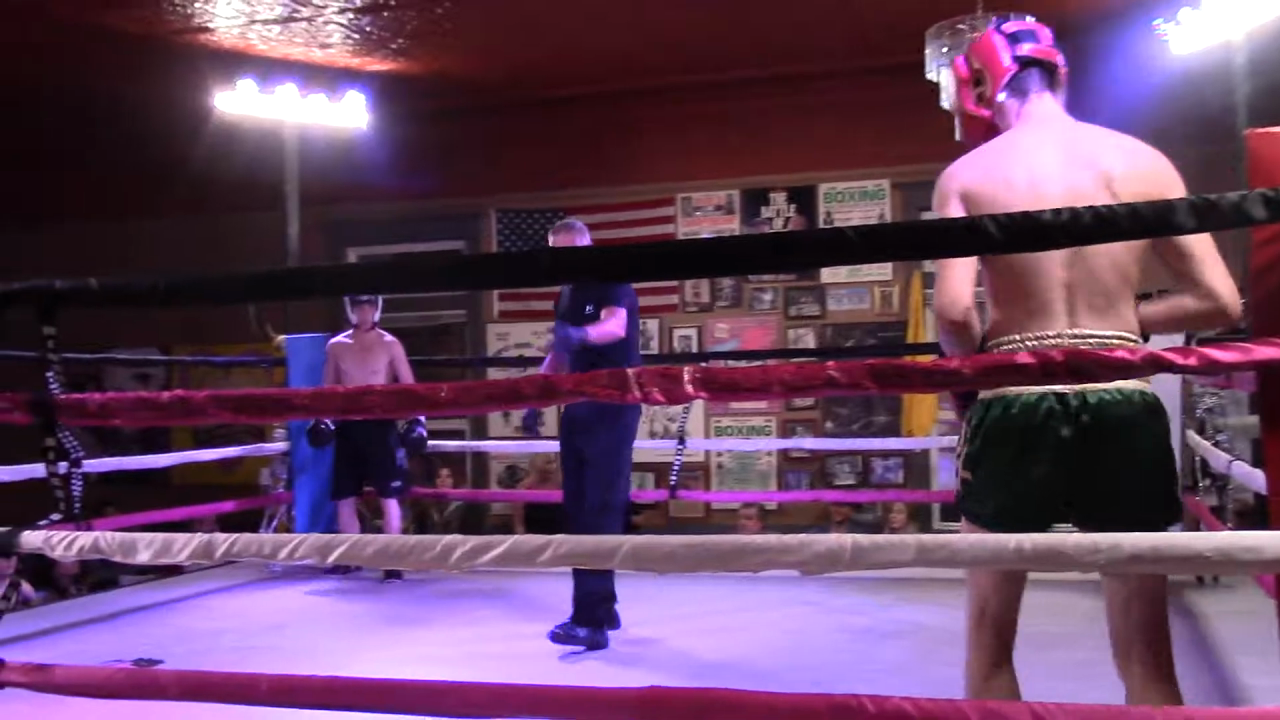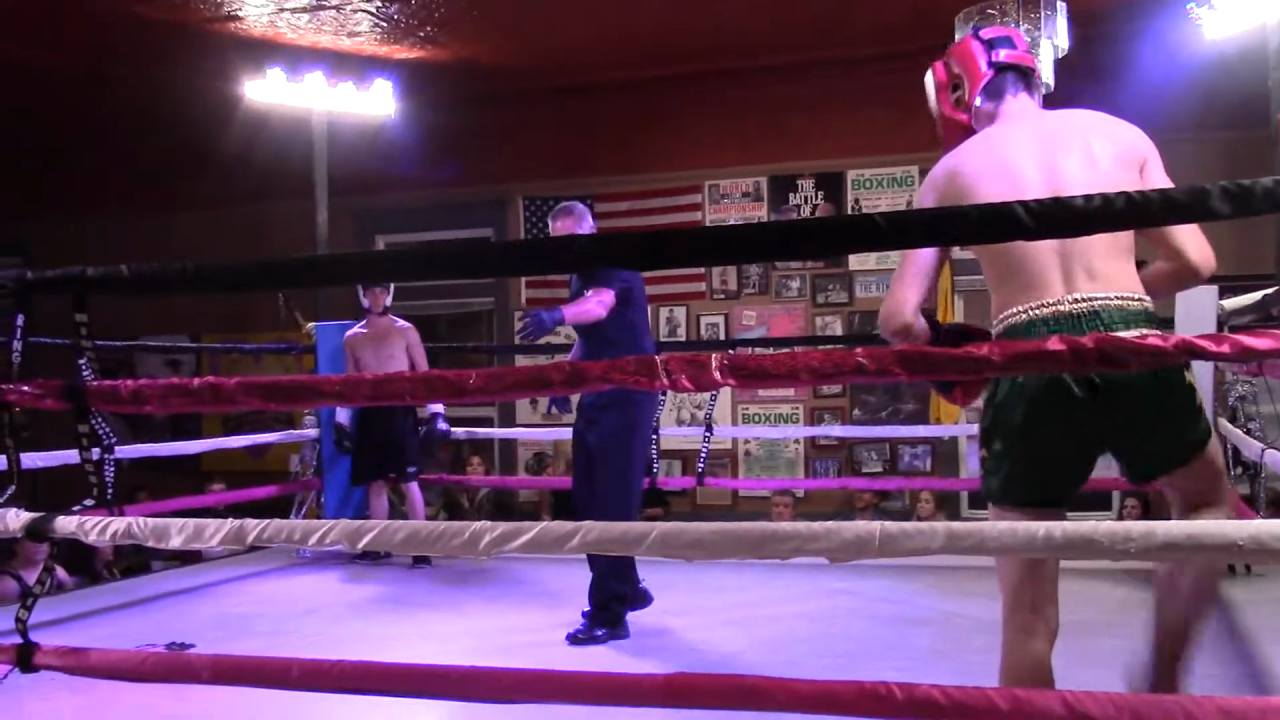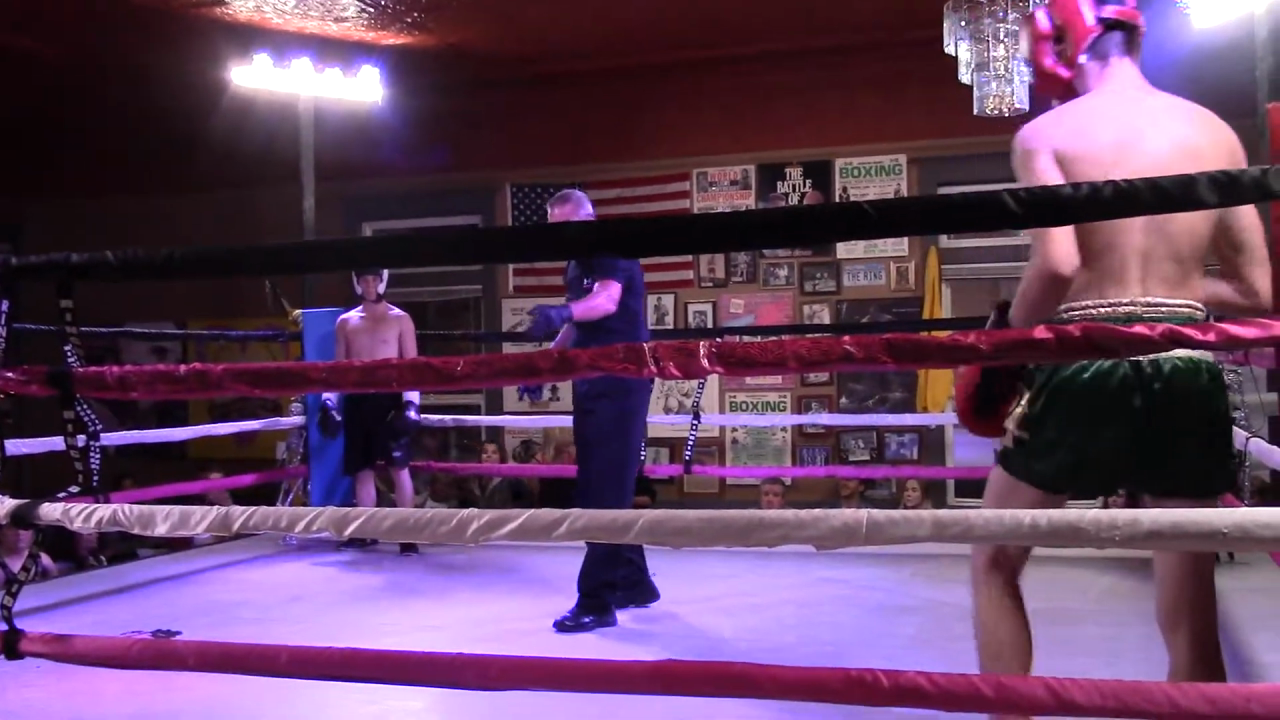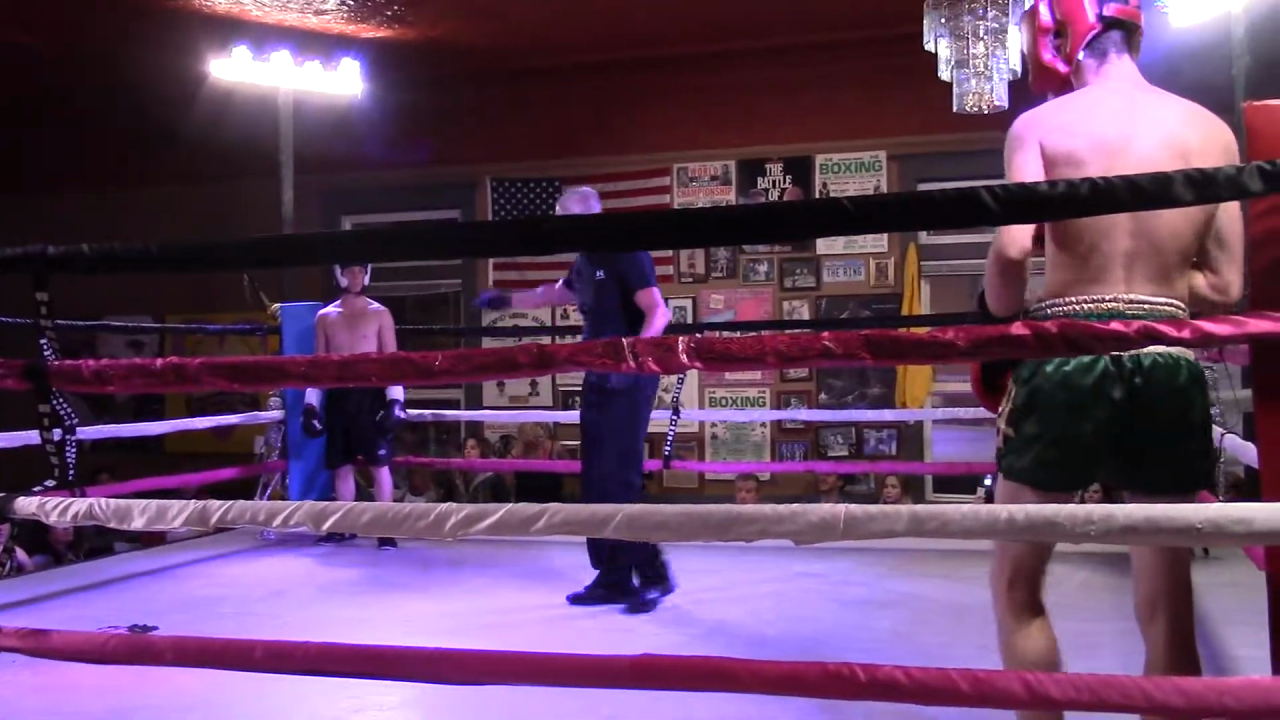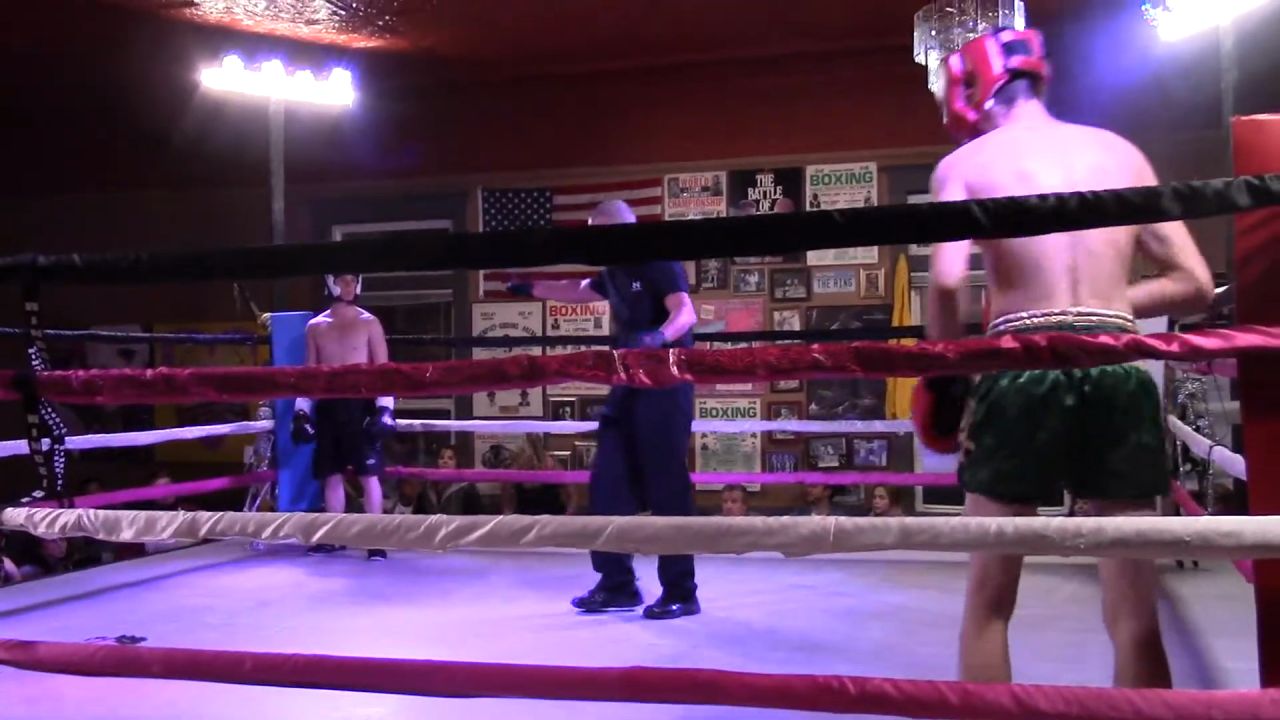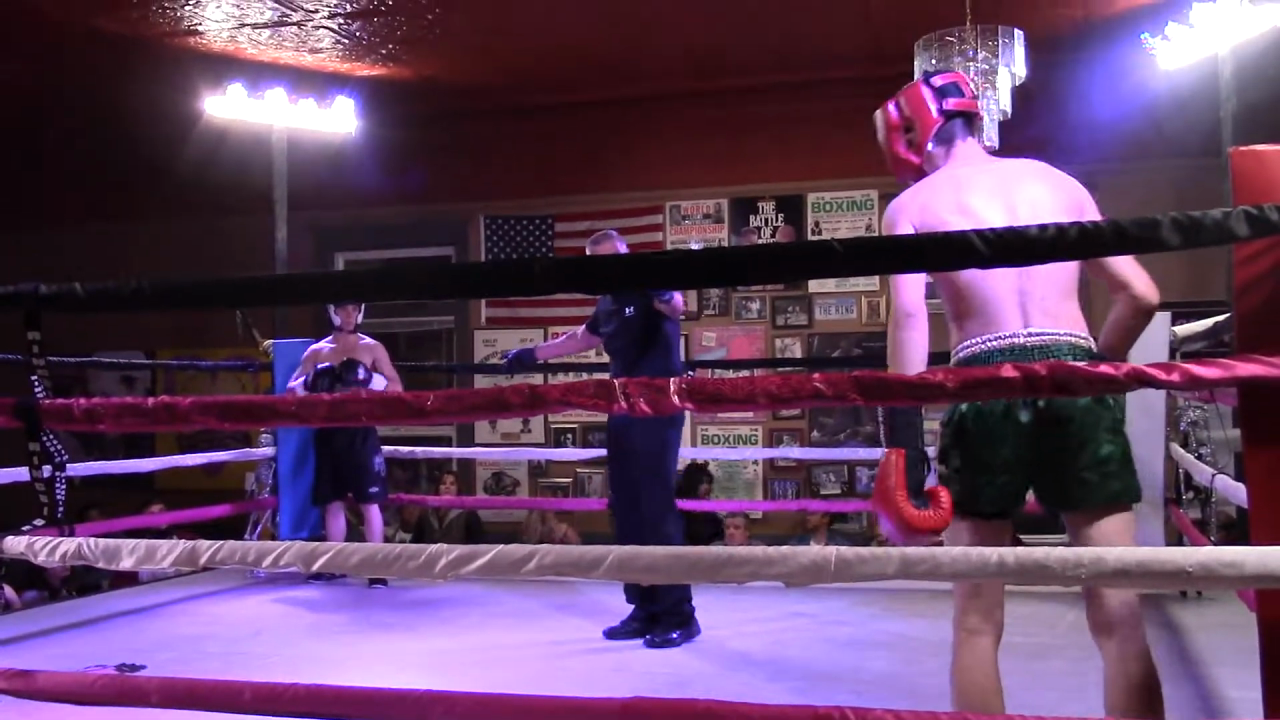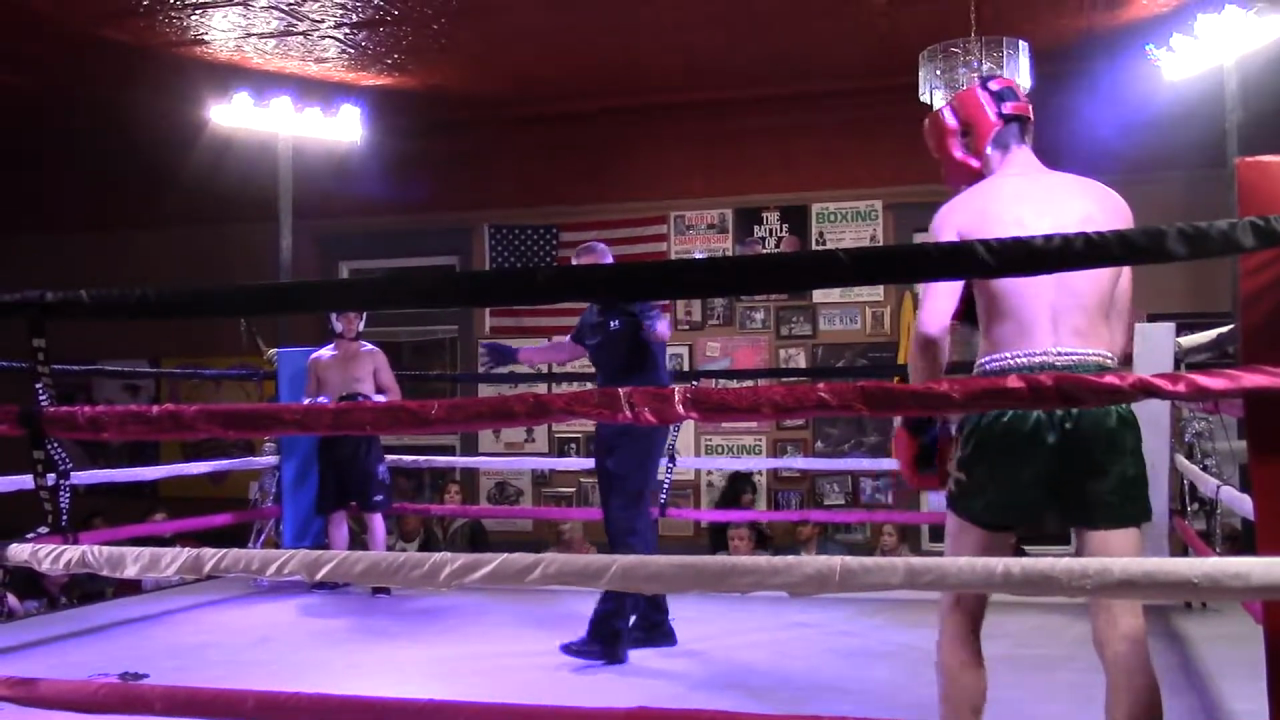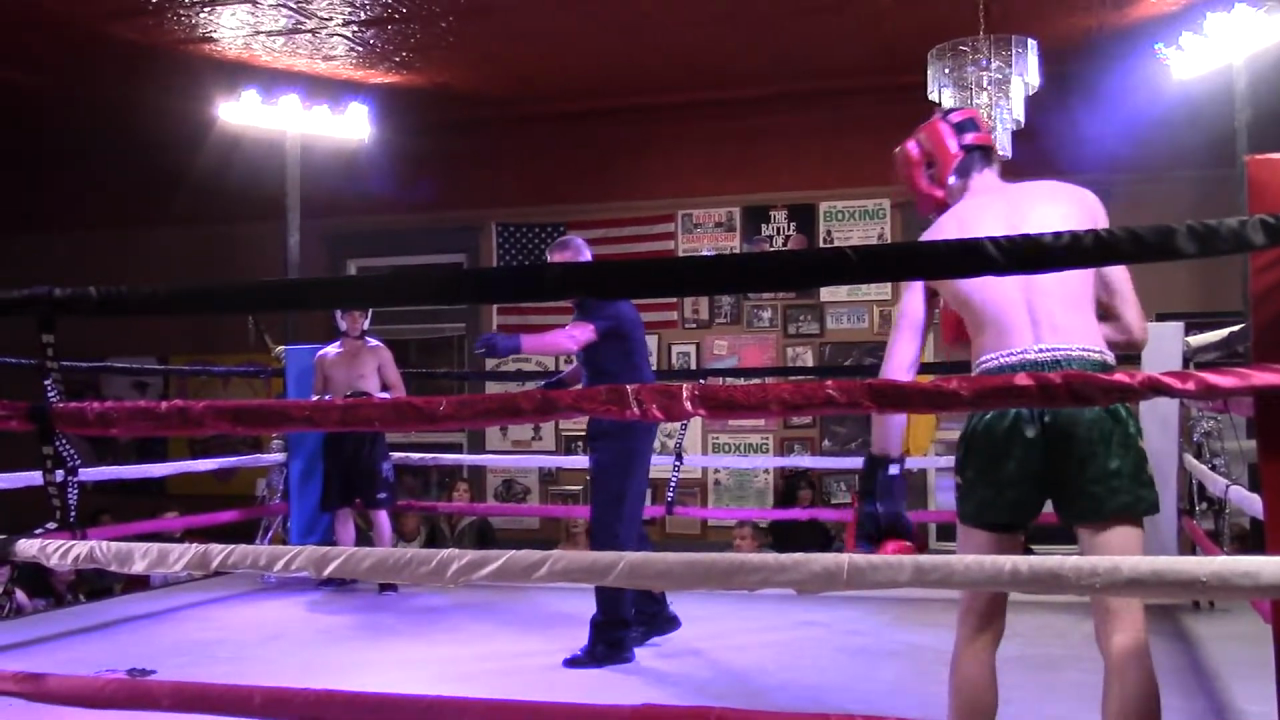
dt=0.5s
person 1, frame 1
left shoulder: (967, 173)
right shoulder: (1145, 164)
left elbow: (953, 311)
right elbow: (1220, 301)
left wrist: (971, 365)
left hip: (1017, 408)
right hip: (1122, 404)
left knee: (989, 636)
right knee: (1145, 652)
person 1, frame 2
left shoulder: (951, 172)
right shoulder: (1122, 136)
left elbow: (898, 318)
right elbow: (1195, 262)
left wrist: (947, 350)
left hip: (1029, 373)
left knee: (1028, 623)
right knee: (1208, 501)
right ankle: (1161, 687)
person 1, frame 3
left shoulder: (1049, 133)
right shoulder: (1217, 135)
left elbow: (1057, 266)
right elbow: (1255, 293)
left wrist: (1011, 339)
left hip: (1083, 369)
right hip: (1187, 373)
left knee: (992, 563)
right knee: (1189, 617)
person 1, frame 4
left shoulder: (1040, 126)
right shoulder: (1211, 133)
left elbow: (1013, 250)
right elbow: (1225, 286)
left wrist: (998, 322)
left hip: (1066, 364)
right hip: (1167, 367)
left knee: (1016, 586)
right knee: (1167, 611)
person 1, frame 5
left shoulder: (965, 164)
right shoulder: (1122, 155)
left elbow: (948, 280)
right elbow: (1194, 284)
left wrist: (942, 374)
left hip: (1021, 376)
right hip: (1119, 375)
left knee: (988, 604)
right knee: (1134, 614)
person 1, frame 6
left shoulder: (911, 205)
right shoulder: (1060, 183)
left elbow: (909, 314)
right elbow: (1141, 296)
left hip: (988, 396)
right hip: (1078, 387)
left knee: (978, 624)
right knee: (1119, 617)
person 1, frame 7
left shoulder: (960, 212)
right shoulder: (1108, 203)
left elbow: (931, 328)
right elbow: (1115, 344)
left wrist: (921, 413)
left hip: (1008, 411)
right hip: (1100, 409)
left knee: (961, 614)
right knee: (1124, 634)
person 1, frame 8
left shoulder: (934, 243)
right shoulder: (1077, 201)
left elbow: (897, 376)
right elbow: (1133, 329)
left wrist: (882, 486)
left hip: (1002, 411)
right hip: (1090, 399)
left knee: (978, 625)
right knee: (1123, 631)
person 2, frame 1
left shoulder: (612, 286)
right shoulder: (564, 298)
left elbow: (616, 326)
left wrist: (580, 333)
right wrist: (536, 401)
left hip: (614, 409)
right hip: (577, 411)
left knee: (602, 506)
right knee: (577, 508)
left ankle: (592, 619)
right ankle: (594, 612)
person 2, frame 2
left shoulder: (616, 267)
right shoulder: (578, 277)
left elbow: (598, 306)
left wrist: (556, 315)
left hip: (627, 394)
right hip: (596, 395)
left knee: (615, 500)
right knee: (588, 494)
left ankle: (610, 614)
right ankle: (627, 588)
person 2, frame 3
left shoulder: (615, 258)
right shoulder: (574, 266)
left elbow: (606, 301)
left wrist: (562, 311)
left hip: (621, 384)
right hip: (591, 384)
left knee: (608, 490)
right knee: (596, 487)
left ankle: (597, 602)
right ankle: (634, 582)
person 2, frame 4
left shoulder: (627, 255)
right shoulder: (586, 260)
left elbow: (658, 311)
right elbow: (554, 294)
right wrist: (506, 300)
left hip: (629, 378)
right hip: (600, 377)
left knee: (616, 475)
right knee: (596, 479)
left ankle: (653, 575)
right ankle: (614, 579)
person 2, frame 5
left shoulder: (660, 264)
right shoulder: (614, 273)
left elbow: (685, 313)
right elbow: (578, 292)
left wrist: (657, 338)
right wrist: (530, 288)
left hip: (664, 388)
right hip: (627, 388)
left knee: (667, 488)
right knee: (608, 482)
left ankle: (681, 592)
right ankle: (617, 582)
person 2, frame 6
left shoulder: (648, 293)
right shoulder: (606, 305)
left elbow: (677, 307)
right elbow: (579, 339)
left wrist: (666, 296)
right wrist: (532, 354)
left hip: (658, 411)
right hip: (622, 413)
left knee: (655, 510)
right knee: (627, 512)
left ankle: (679, 616)
right ankle: (648, 610)
person 2, frame 7
left shoulder: (636, 303)
right shoulder: (591, 317)
left elbow: (662, 329)
right elbow: (563, 350)
left wrist: (653, 323)
right wrist: (513, 354)
left hip: (643, 425)
right hip: (609, 426)
left knee: (627, 523)
right knee: (629, 524)
left ankle: (608, 635)
right ankle: (653, 622)
person 2, frame 8
left shoulder: (607, 304)
right shoulder: (590, 306)
left elbow: (569, 341)
left wrist: (514, 343)
right wrist: (561, 382)
left hip: (627, 422)
right hip: (610, 422)
left knee: (610, 526)
right knee: (623, 522)
left ankle: (612, 639)
right ankle: (653, 612)
person 3, frame 1
left shoulder: (390, 345)
right shoulder: (336, 346)
left elbow: (409, 386)
right elbow: (329, 386)
left wrist: (417, 419)
right wrist: (320, 417)
left hip: (380, 426)
right hip: (348, 427)
left knee: (388, 496)
right knee: (344, 498)
person 3, frame 2
left shoulder: (405, 331)
right shoulder: (352, 338)
left elbow: (424, 374)
left wrist: (436, 413)
right wrist: (342, 422)
left hip: (399, 412)
right hip: (368, 414)
left knee: (408, 481)
right knee: (375, 483)
person 3, frame 3
left shoulder: (400, 319)
right shoulder: (345, 322)
right elbow: (339, 366)
left wrist: (410, 403)
right wrist: (329, 400)
left hip: (389, 399)
right hip: (357, 401)
left knee: (399, 467)
right knee: (362, 470)
person 3, frame 4
left shoulder: (379, 314)
right shoulder: (325, 317)
left wrist: (395, 400)
right wrist: (311, 404)
left hip: (369, 395)
right hip: (337, 397)
left knee: (379, 464)
right knee: (341, 466)
right ankle: (344, 527)
person 3, frame 5
left shoulder: (369, 323)
right shoulder: (315, 326)
left elbow: (383, 368)
left wrist: (385, 408)
right wrist: (302, 410)
left hip: (360, 404)
right hip: (328, 406)
left knee: (369, 474)
right knee: (331, 475)
person 3, frame 6
left shoulder: (372, 348)
right shoulder: (316, 352)
left elbow: (397, 388)
right elbow: (291, 391)
left wrist: (368, 378)
right wrist: (310, 382)
left hip: (360, 431)
right hip: (328, 432)
left knee: (369, 502)
right knee: (332, 502)
person 3, frame 7
left shoulder: (373, 355)
right shoulder: (318, 360)
left elbow: (395, 396)
right elbow: (307, 398)
left wrist: (370, 401)
right wrist: (314, 405)
left hip: (363, 439)
right hip: (331, 440)
left knee: (373, 510)
right knee: (335, 511)
person 3, frame 8
left shoulder: (378, 351)
right shoulder: (324, 357)
left elbow: (399, 392)
right elbow: (315, 396)
left wrist: (372, 398)
right wrist: (321, 402)
left hip: (368, 436)
right hip: (336, 437)
left knee: (377, 508)
right knee: (341, 508)
